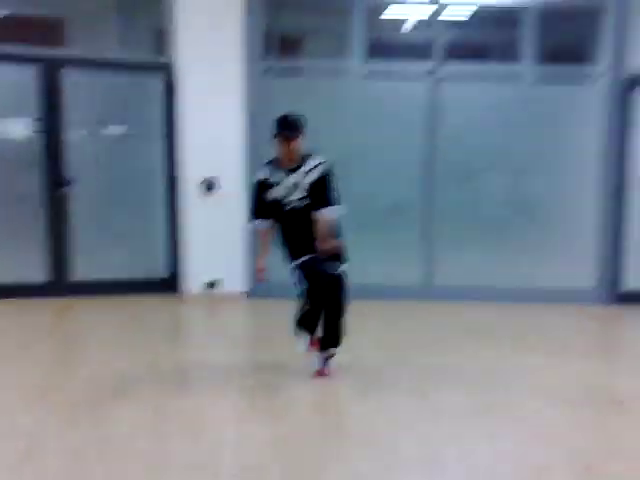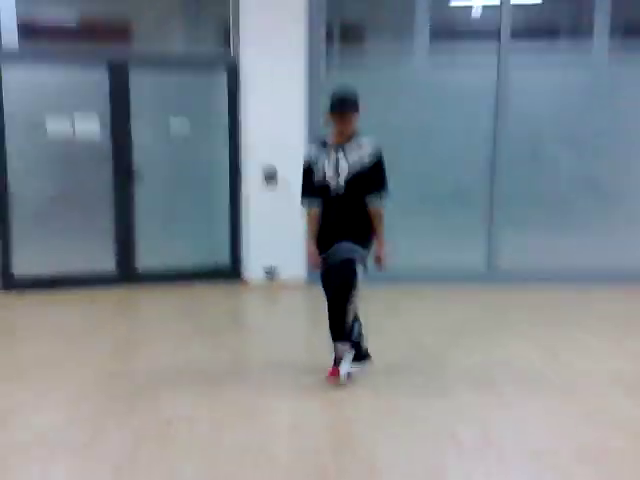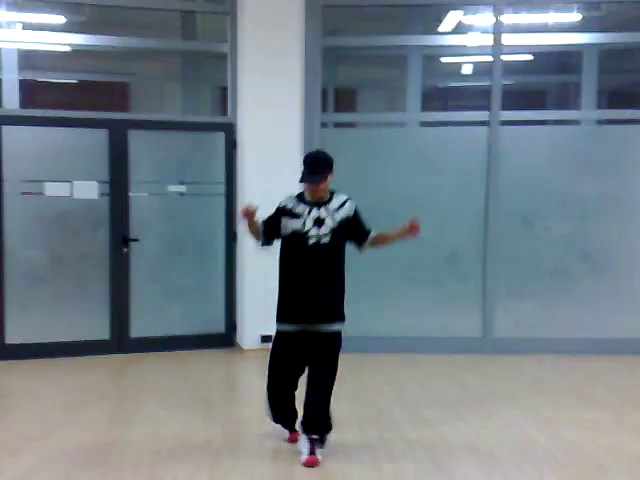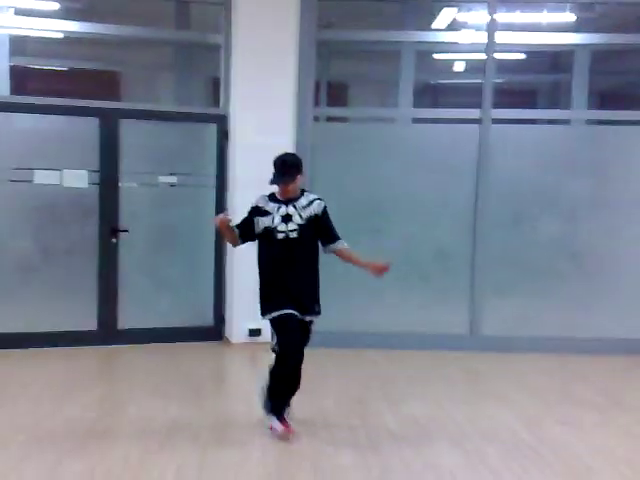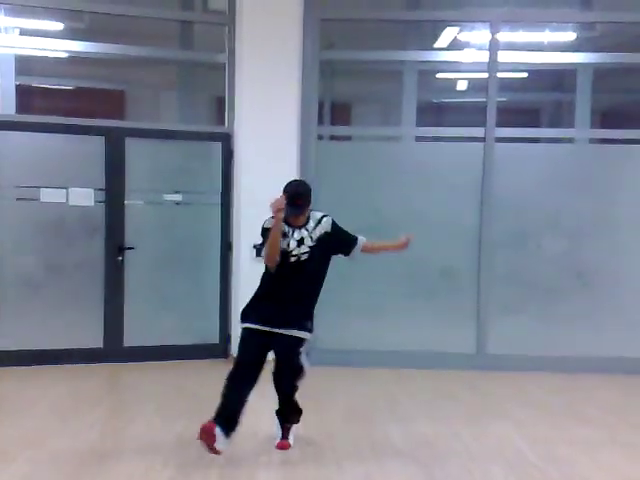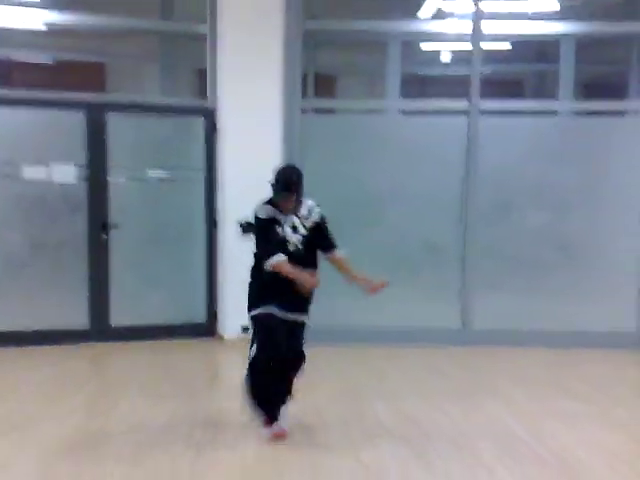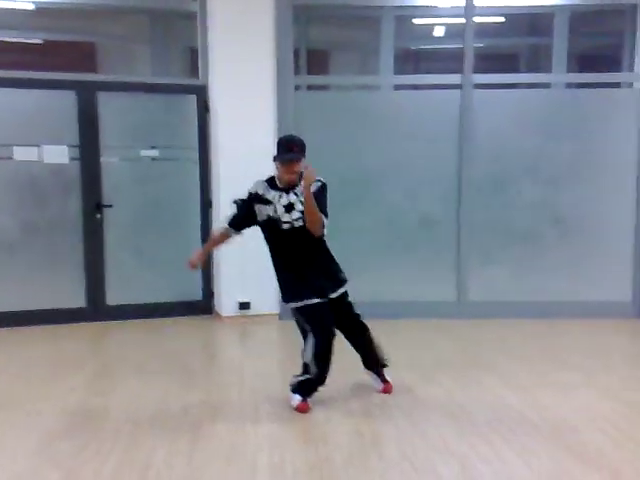
dt=0.4s
person 1, frame 1
left shoulder: (318, 167)
right shoulder: (266, 176)
left elbow: (325, 209)
right elbow: (264, 221)
left wrist: (327, 237)
right wrist: (261, 257)
left hip: (325, 248)
right hip: (301, 250)
left knee: (334, 302)
right knee: (318, 286)
left ankle: (326, 350)
right ankle: (307, 326)
person 1, frame 2
left shoulder: (368, 152)
right shoulder: (316, 155)
left elbow: (375, 201)
right elbow: (312, 204)
left wrist: (380, 241)
right wrist: (311, 244)
left hip: (355, 236)
right hip: (327, 240)
left knee: (342, 281)
right knee: (338, 298)
left ankle: (345, 348)
right ankle: (353, 352)
person 1, frame 3
left shoulder: (345, 207)
right shoulder: (289, 207)
left elbow: (366, 239)
right elbow: (263, 235)
left wrist: (402, 233)
right wrist: (250, 220)
left hip: (329, 308)
right hip: (293, 308)
left knee: (323, 373)
right knee: (285, 367)
left ankle: (313, 437)
right ankle: (285, 417)
person 1, frame 4
left shoulder: (315, 206)
right shoulder: (262, 206)
left elbow: (334, 244)
right elbow: (237, 239)
left wrist: (367, 265)
right wrist: (224, 228)
left hip: (306, 296)
right hip: (276, 295)
left knee: (294, 354)
right knee: (289, 351)
left ankle: (278, 407)
right ankle: (275, 409)
person 1, frame 5
left shoulder: (324, 224)
right shoulder: (271, 224)
left elbow: (355, 244)
right elbow: (272, 263)
left wrist: (394, 246)
right wrist: (280, 221)
left hip: (295, 317)
right hip: (261, 312)
left knee: (287, 375)
right knee: (245, 368)
left ankle: (287, 424)
right ankle: (220, 427)
person 1, frame 6
left shoulder: (312, 212)
right shoulder: (263, 214)
left elbow: (331, 251)
right elbow: (271, 258)
left wrist: (359, 280)
right wrist: (300, 276)
left hip: (295, 302)
right hip: (265, 298)
left knee: (290, 358)
right knee: (266, 355)
left ankle: (273, 410)
right ankle: (270, 414)
person 1, frame 7
left shoulder: (316, 187)
right shoulder: (259, 192)
left elbow: (316, 229)
right elbow: (233, 227)
left wrist: (306, 193)
right wrist: (203, 252)
left hip: (327, 274)
right hip: (295, 281)
left knee: (352, 325)
right knee: (320, 335)
left ankle: (377, 367)
right ankle: (302, 390)
